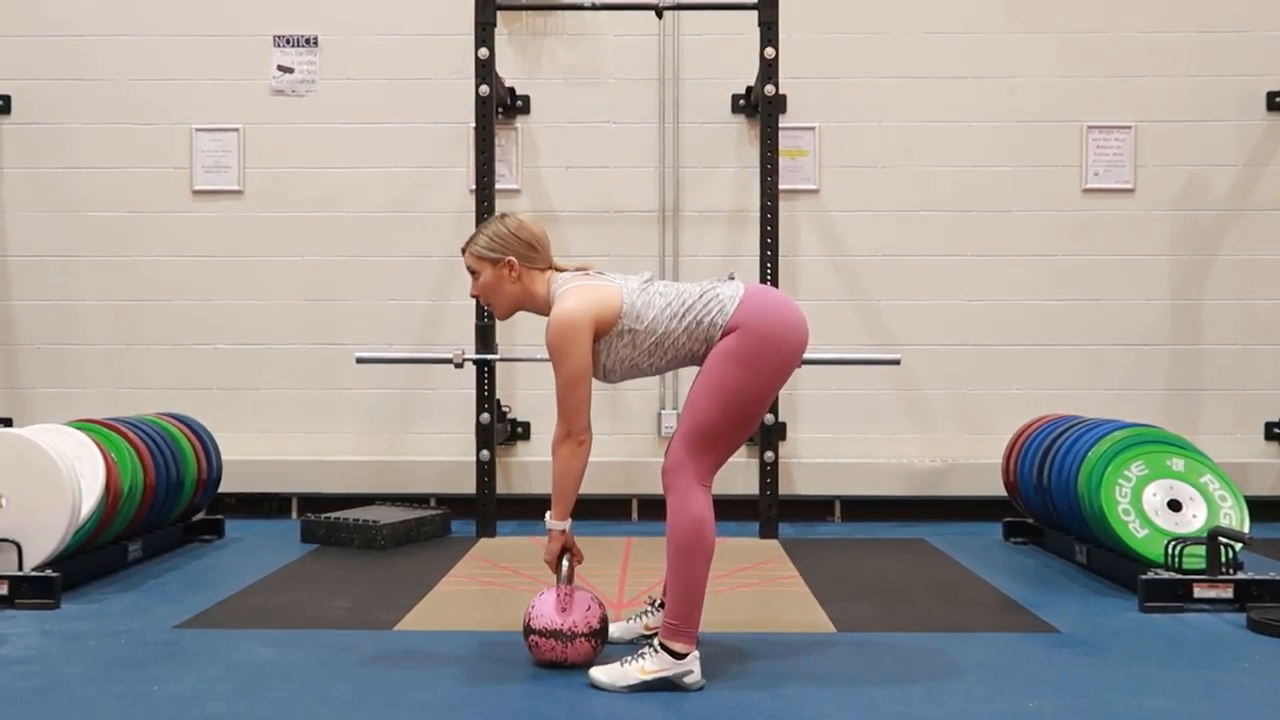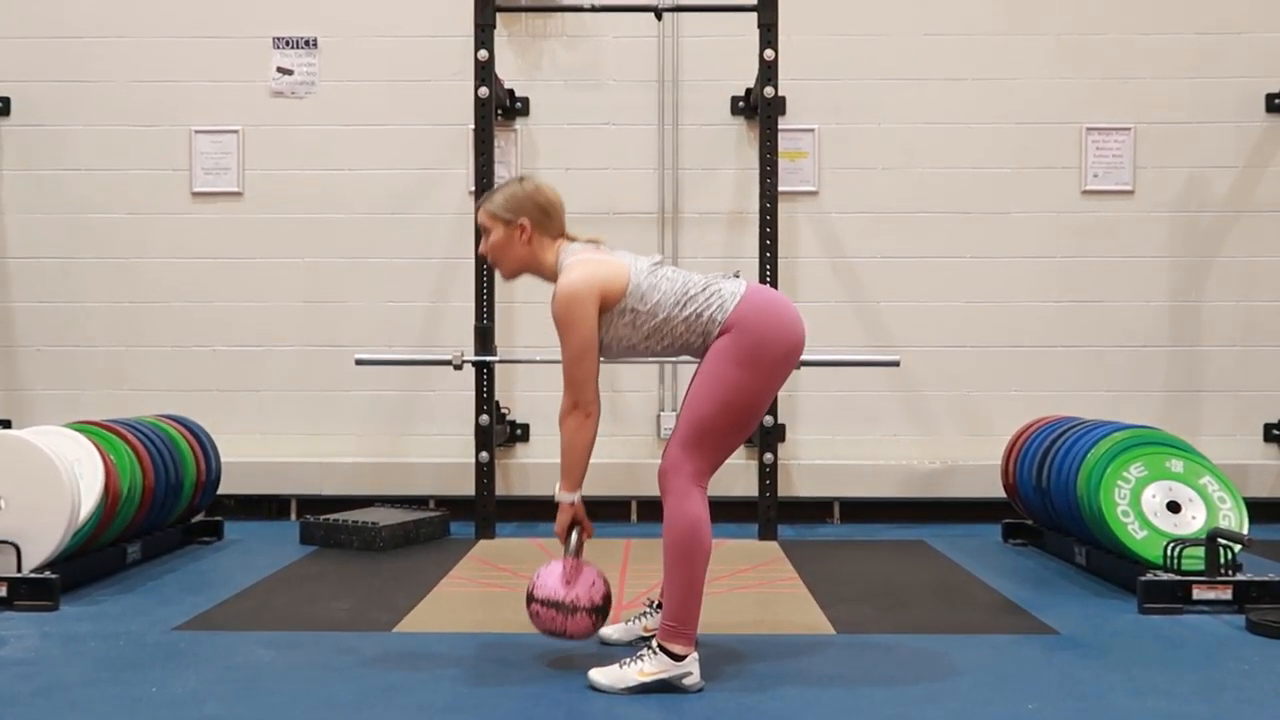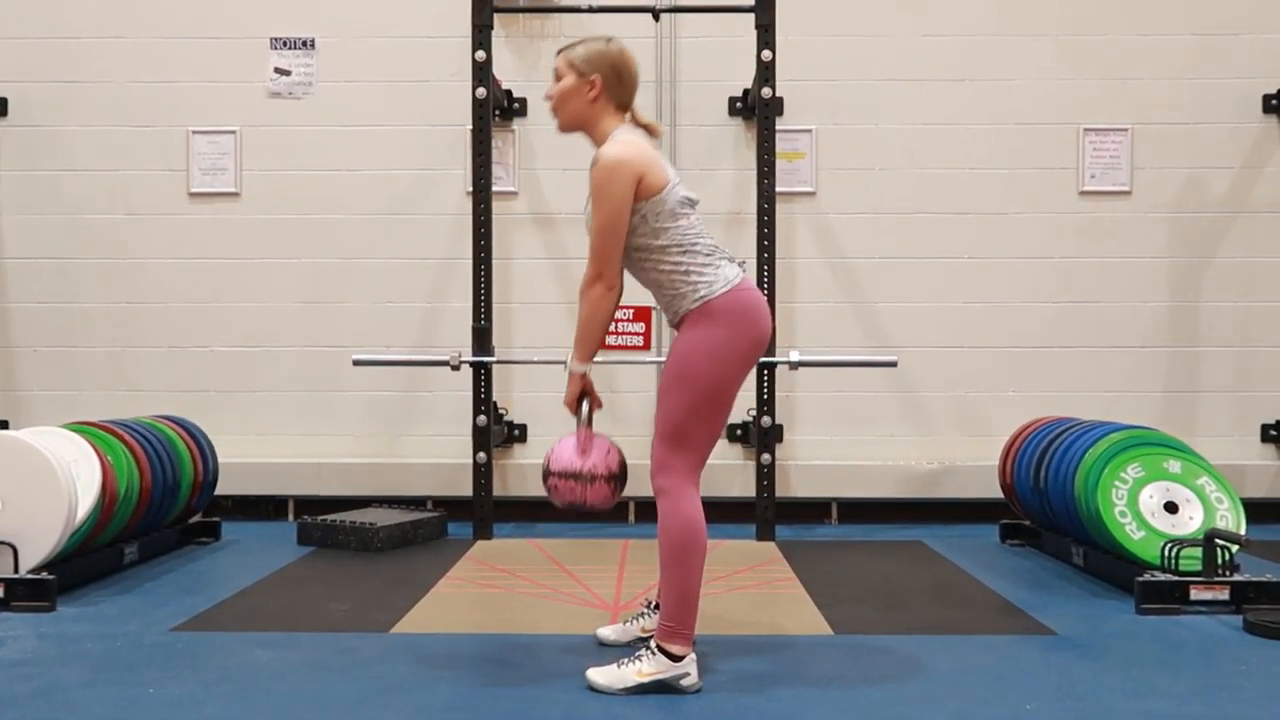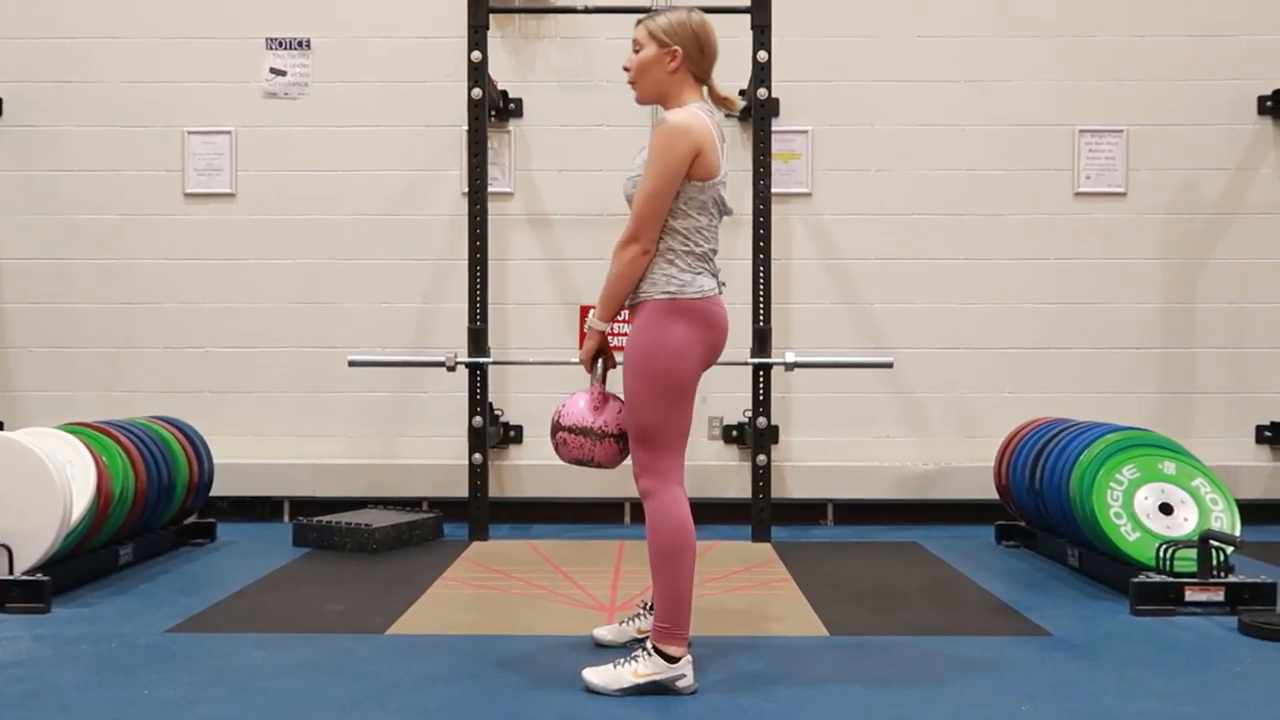
dt=0.3s
person 1, frame 1
left shoulder: (568, 314)
right shoulder: (572, 292)
left elbow: (575, 438)
right elbow: (567, 431)
left wrist: (558, 523)
right wrist: (559, 520)
left hip: (758, 329)
right hip: (762, 322)
left knee: (685, 474)
right knee: (686, 470)
left ankle: (676, 652)
right ankle: (672, 607)
person 1, frame 2
left shoulder: (574, 285)
right shoulder: (581, 265)
left elbow: (581, 410)
right elbow: (579, 402)
left wrist: (568, 500)
right wrist: (572, 496)
left hip: (759, 329)
right hip: (758, 321)
left knee: (682, 477)
right knee: (681, 474)
left ankle: (674, 655)
right ankle: (670, 610)
person 1, frame 3
left shoulder: (616, 157)
right shoulder: (625, 149)
left elbow: (601, 282)
right elbow: (607, 278)
left wrist: (578, 366)
right wrist: (585, 364)
left hip: (719, 320)
right hip: (724, 313)
left knee: (672, 479)
right knee: (675, 473)
left ankle: (673, 654)
right ankle: (667, 611)
person 1, frame 4
left shoulder: (679, 125)
right shoulder: (696, 124)
left elbow: (638, 242)
left wrist: (598, 323)
right wrist: (613, 319)
left hip: (673, 316)
right hip: (685, 312)
left knee: (658, 481)
right knee: (659, 476)
left ankle: (669, 656)
right ankle: (663, 613)
